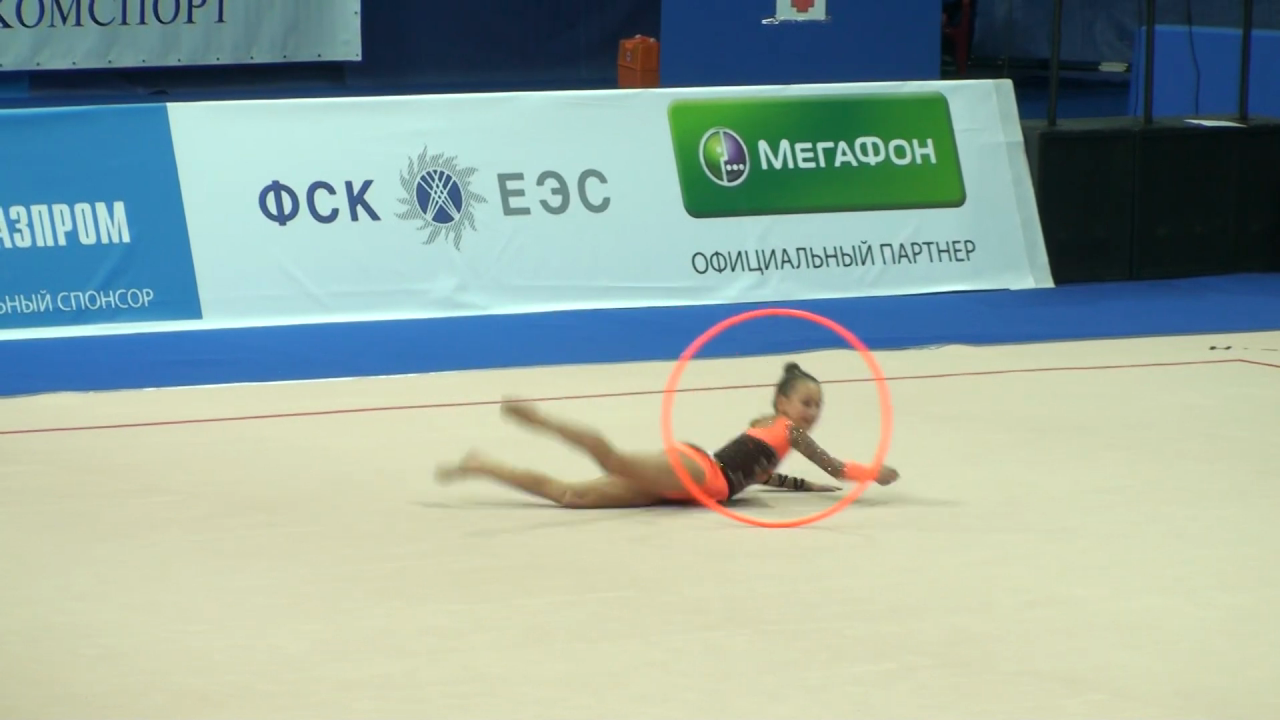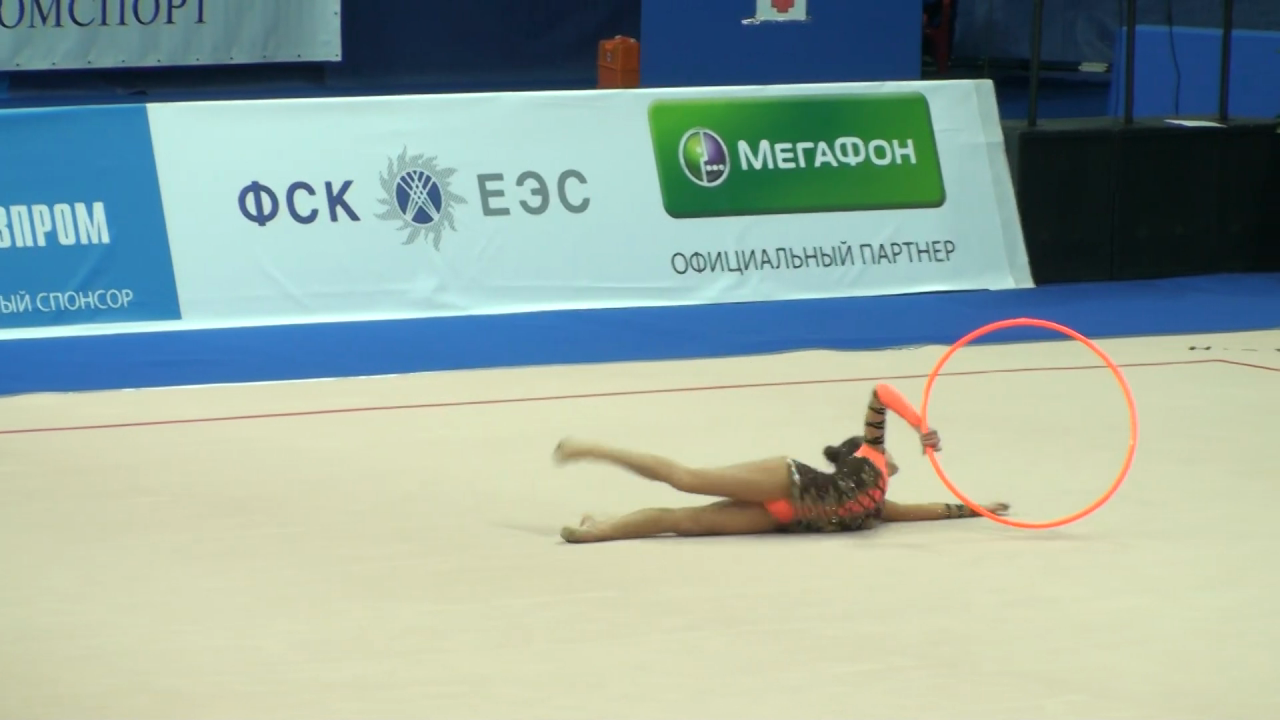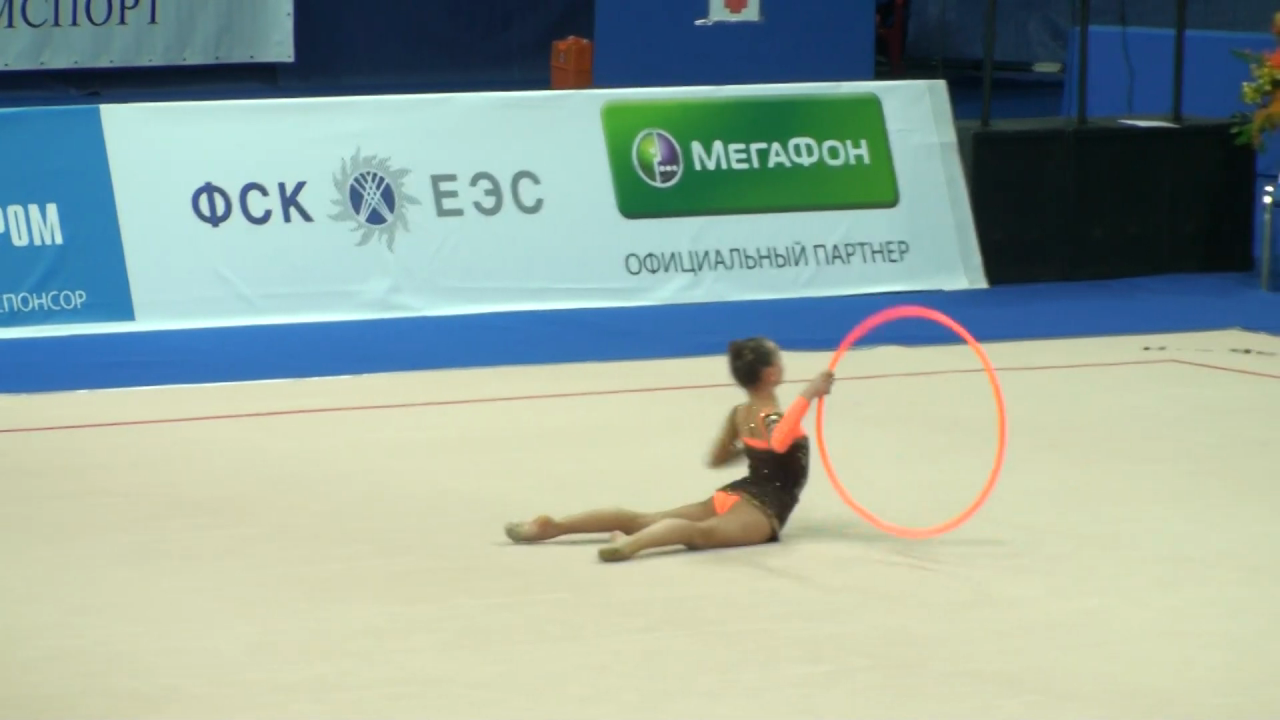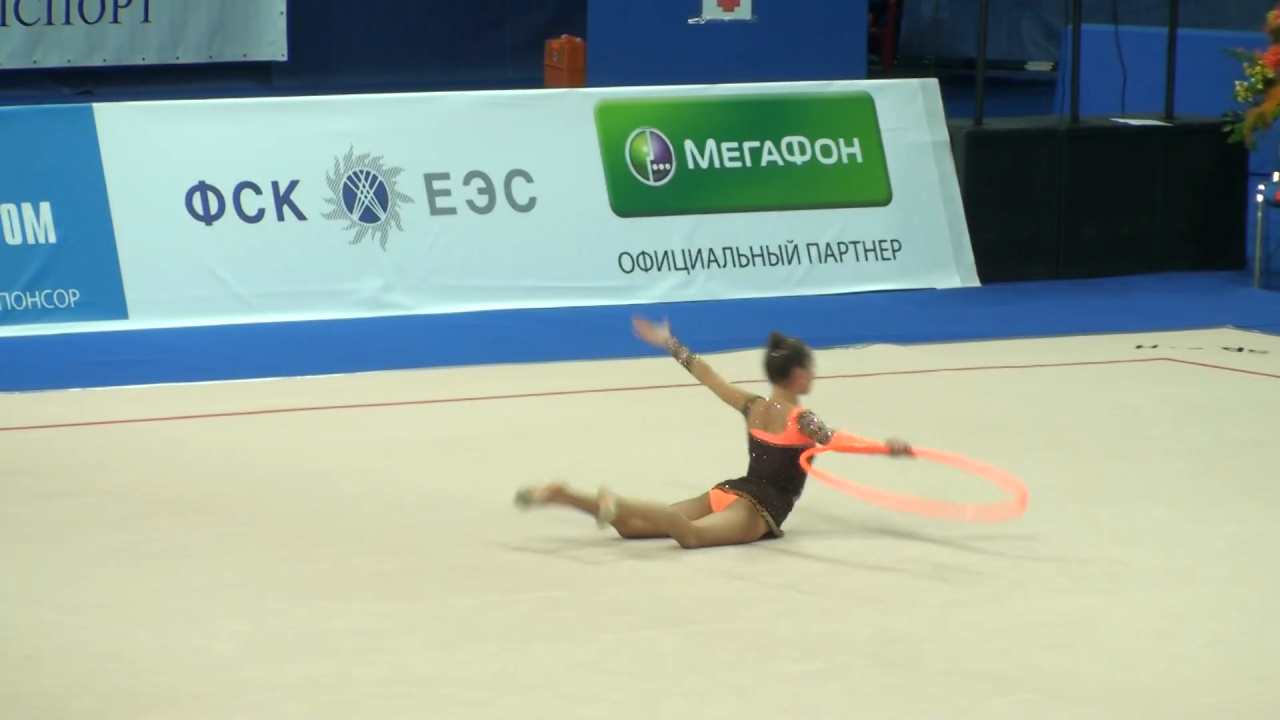
dt=0.7s
person 1, frame 1
right shoulder: (781, 425)
left elbow: (767, 476)
right elbow: (834, 465)
left wrist: (820, 486)
right wrist: (875, 472)
right hip: (687, 478)
left knee: (573, 494)
right ankle: (544, 420)
person 1, frame 2
left shoulder: (876, 506)
right shoulder: (870, 453)
left elbow: (928, 509)
right elbow: (882, 391)
left wrist: (983, 507)
right wrist: (923, 428)
left hip: (782, 515)
right hip: (791, 482)
left knee: (683, 518)
right knee: (687, 478)
left ankle: (599, 527)
right ankle: (594, 450)
person 1, frame 3
left shoulder: (740, 413)
right shoulder: (778, 420)
right elbow: (782, 443)
right wrist: (809, 392)
left hip: (729, 497)
right hip: (761, 512)
left knee: (640, 518)
right knee: (700, 532)
left ankle: (550, 525)
right ankle: (630, 544)
person 1, frame 4
left shoulder: (753, 406)
right shoulder: (801, 420)
left elbow: (706, 373)
right elbow: (836, 440)
left wrist: (669, 344)
right wrist: (888, 446)
left hip: (725, 494)
right hip: (754, 511)
left knee: (629, 523)
right ankle: (618, 505)
